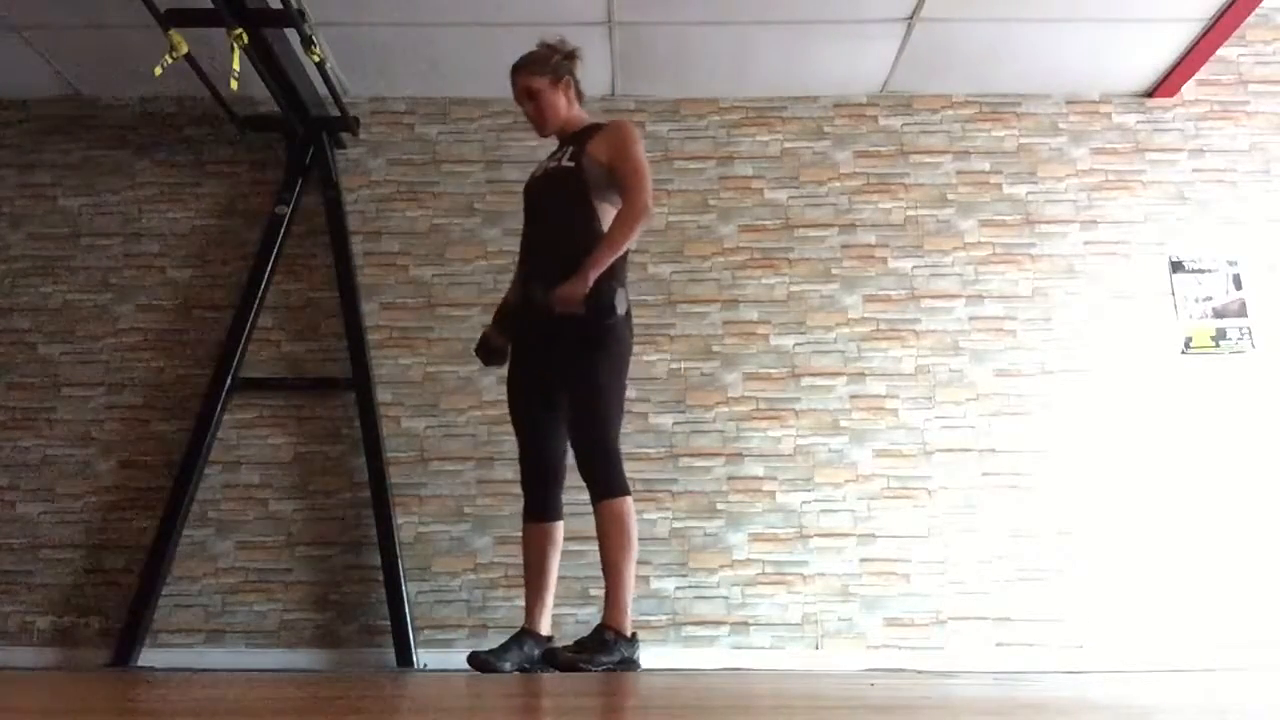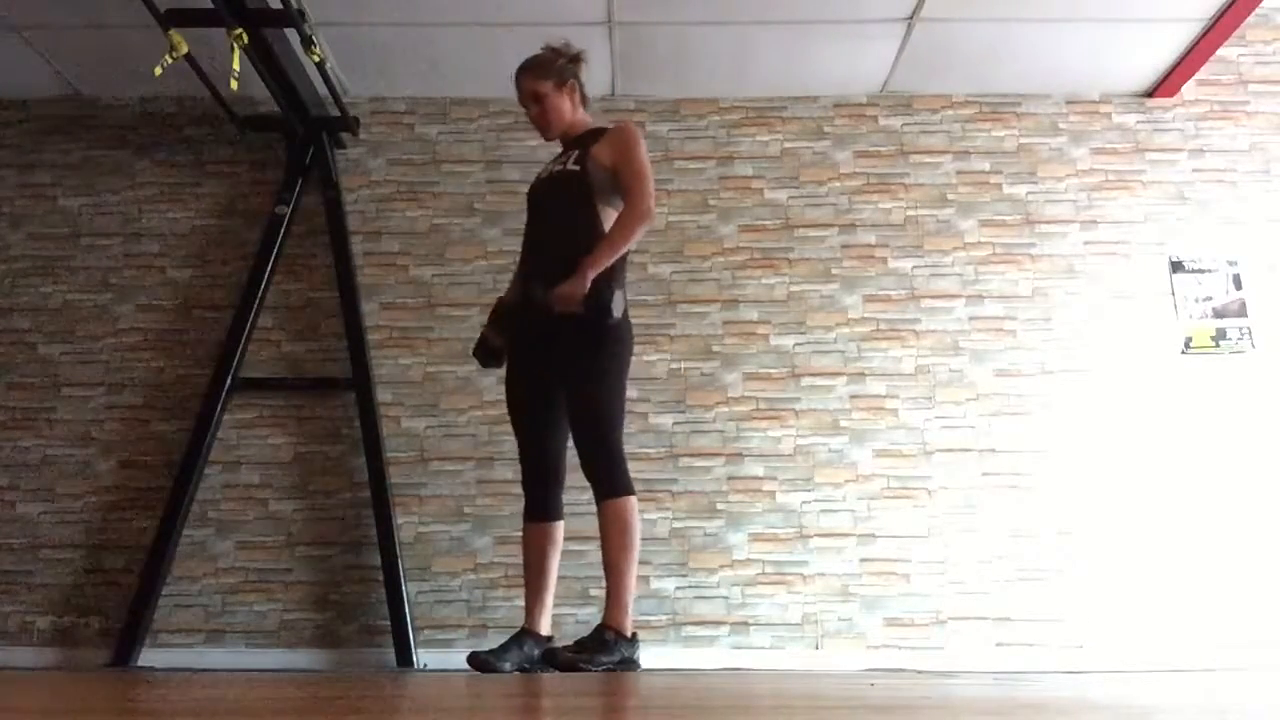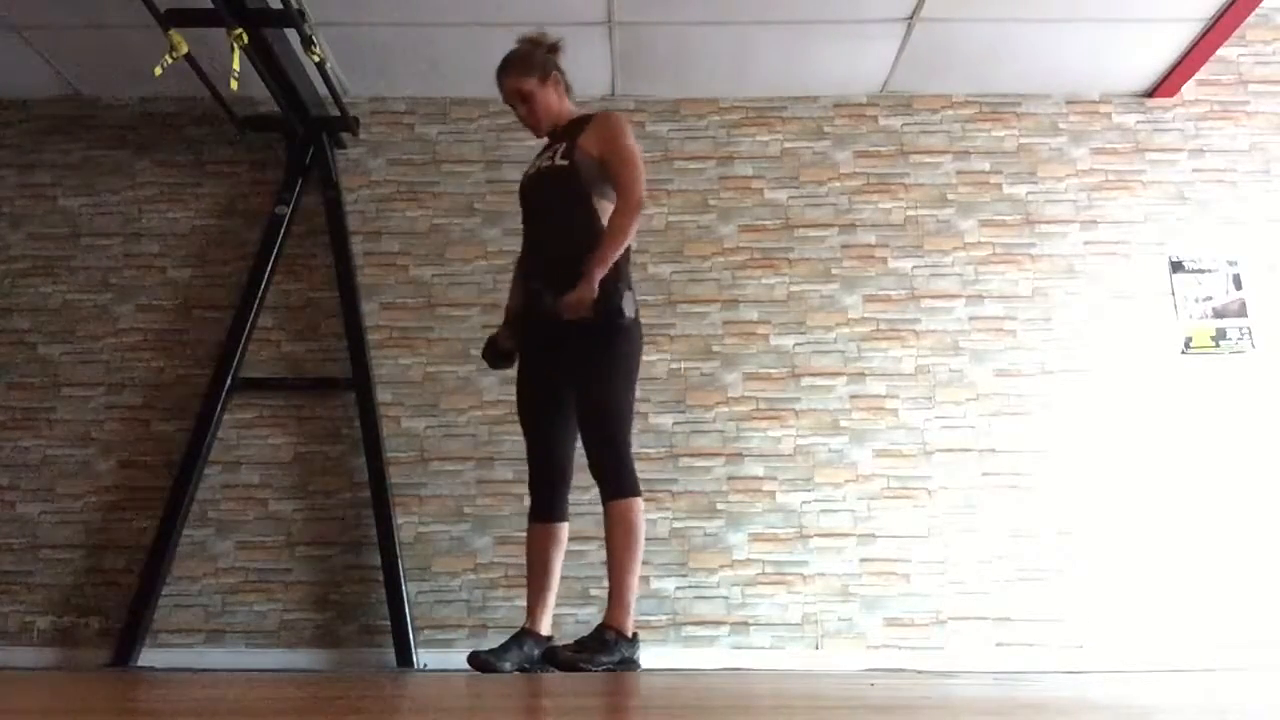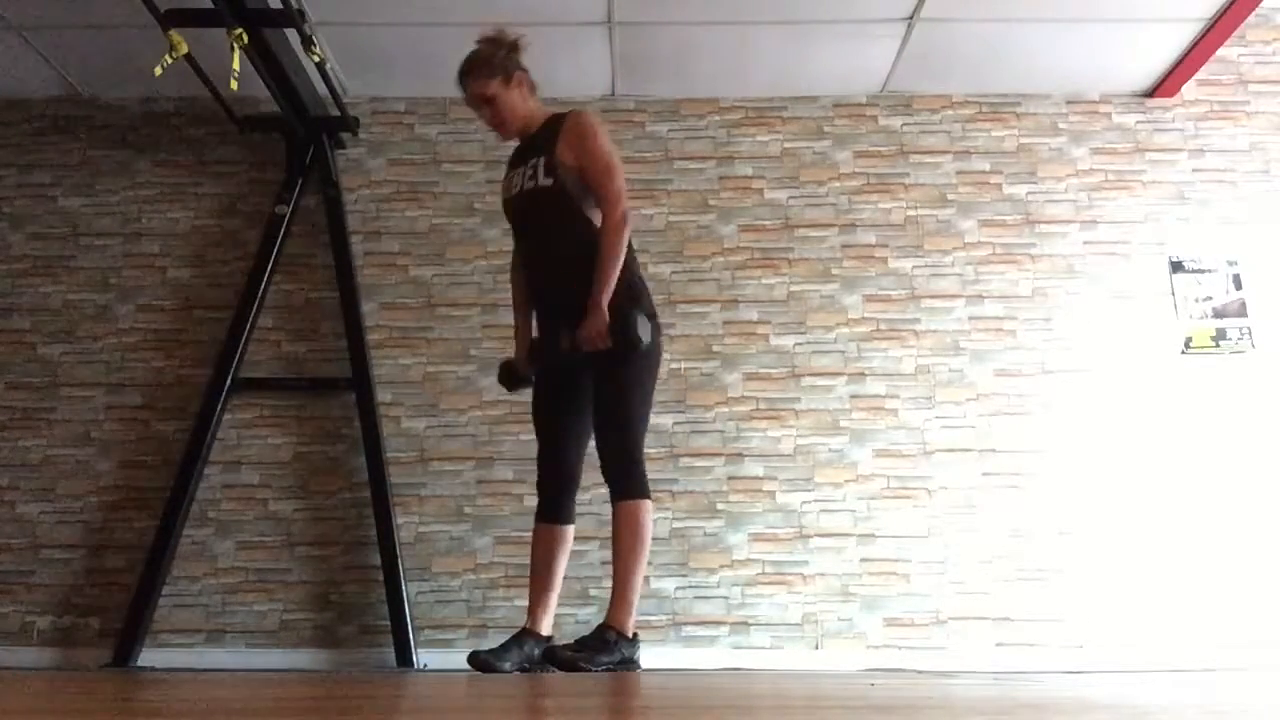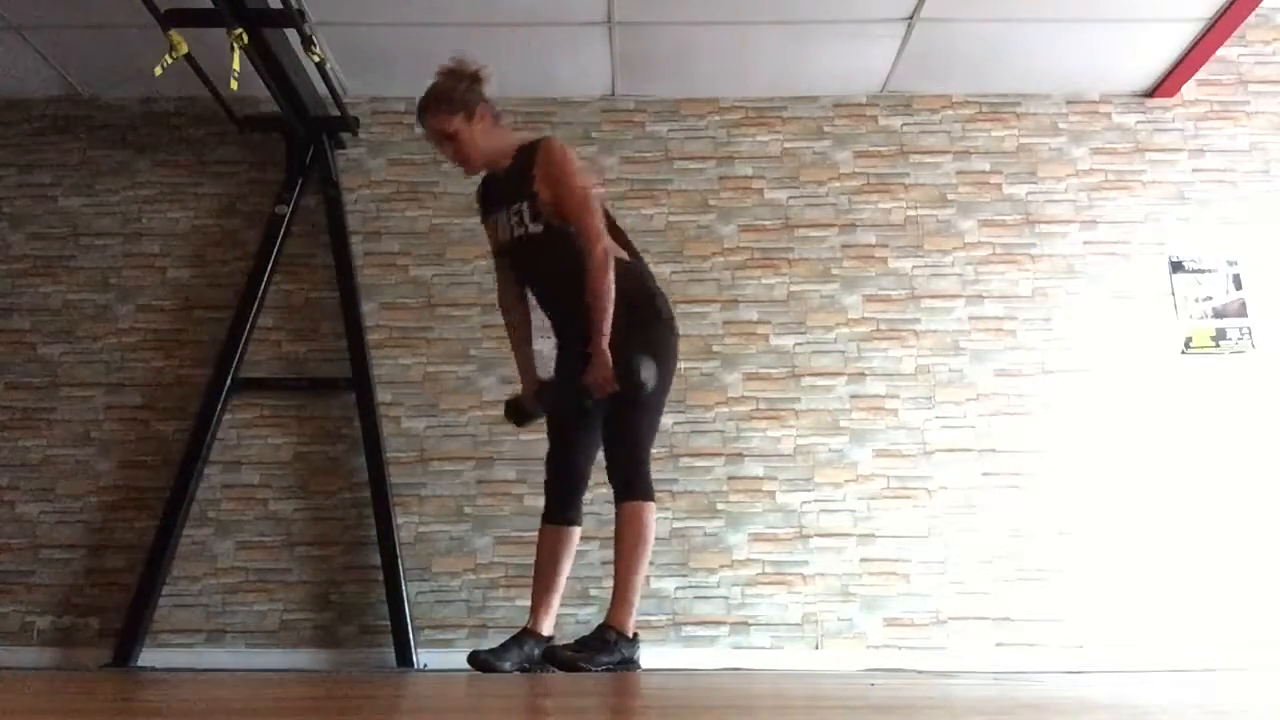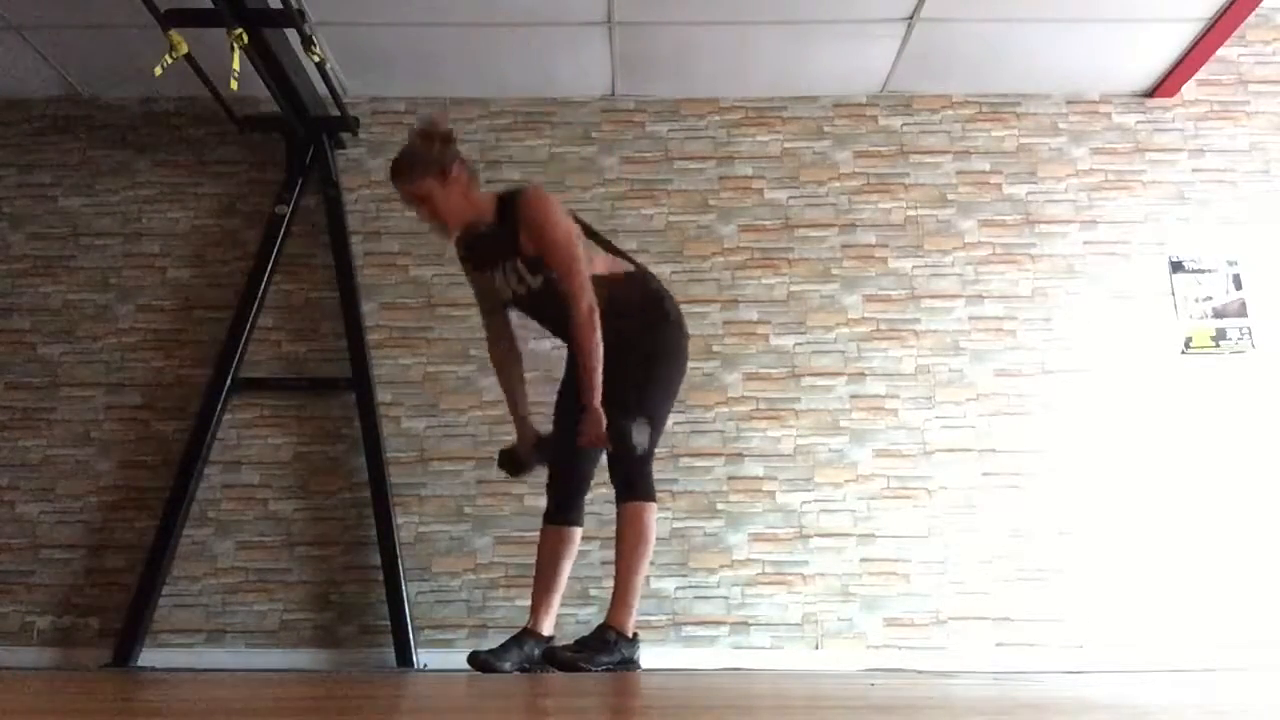
dt=0.1s
person 1, frame 1
left shoulder: (614, 135)
right shoulder: (552, 162)
left elbow: (639, 205)
left wrist: (586, 277)
right wrist: (505, 309)
left hip: (590, 318)
right hip: (536, 325)
left knee: (597, 461)
right knee: (539, 477)
left ankle: (618, 634)
right ankle: (535, 635)
person 1, frame 2
left shoulder: (618, 139)
right shoulder: (556, 165)
left elbow: (640, 207)
left wrist: (585, 275)
right wrist: (505, 307)
left hip: (590, 318)
right hip: (535, 325)
left knee: (602, 459)
right knee: (539, 478)
left ankle: (618, 634)
right ankle: (535, 635)
person 1, frame 3
left shoulder: (605, 128)
right shoulder: (542, 154)
left elbow: (633, 200)
left wrist: (589, 280)
right wrist: (513, 316)
left hip: (599, 312)
right hip: (546, 326)
left knee: (609, 461)
right knee: (546, 476)
left ankle: (620, 633)
right ankle: (536, 635)
person 1, frame 4
left shoulder: (577, 130)
right shoulder: (518, 162)
left elbow: (616, 212)
left wrist: (602, 307)
right wrist: (522, 336)
left hip: (615, 317)
right hip: (559, 330)
left knee: (621, 459)
right knee: (555, 474)
left ankle: (621, 633)
right ankle: (536, 635)
person 1, frame 5
left shoulder: (549, 158)
right shoulder: (488, 196)
left elbow: (599, 250)
right elbow: (512, 288)
left wrist: (601, 347)
right wrist: (527, 374)
left hip: (635, 322)
right hip: (579, 334)
left knee: (625, 463)
right knee: (563, 478)
left ankle: (620, 634)
right ankle: (536, 634)
person 1, frame 6
left shoulder: (532, 207)
right shoulder: (470, 249)
left elbow: (585, 305)
right elbow: (499, 336)
left wrist: (595, 405)
right wrist: (521, 425)
left hip: (646, 326)
right hip: (593, 348)
left knee: (628, 462)
right knee: (565, 477)
left ankle: (620, 635)
right ankle: (538, 634)
